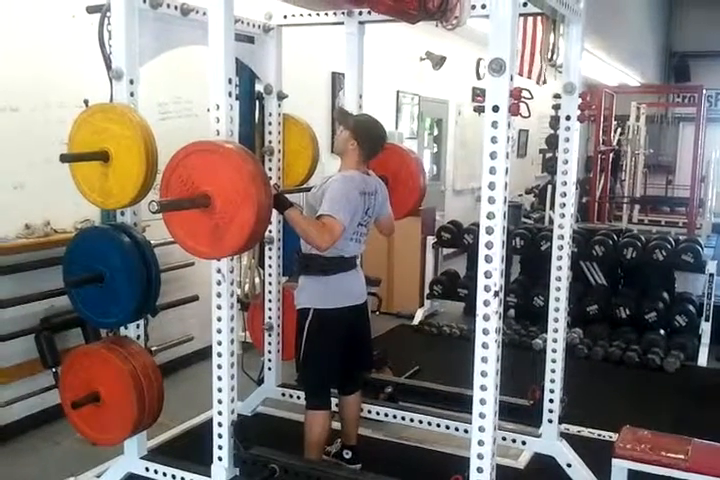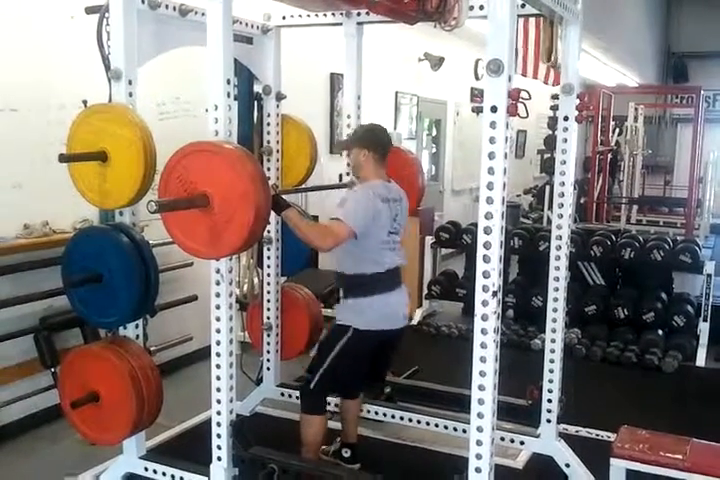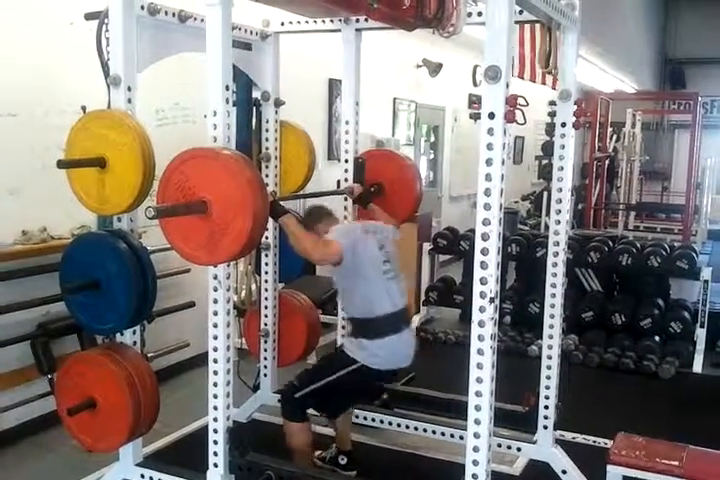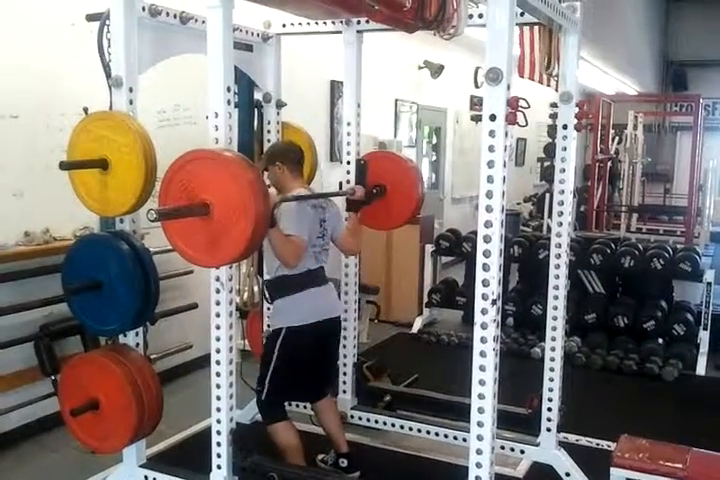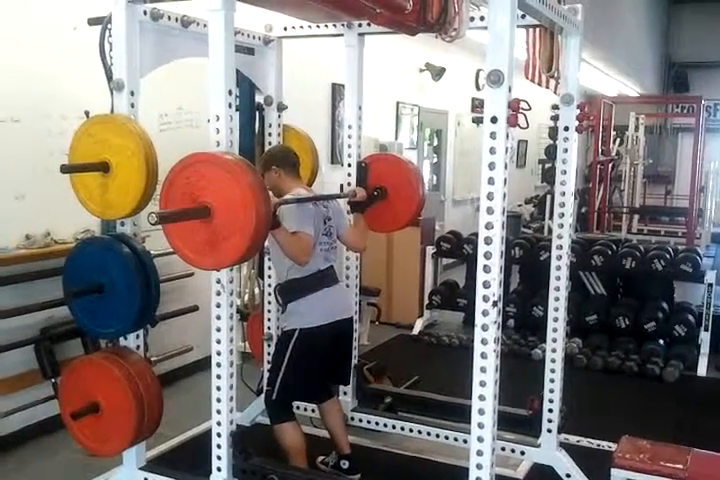
dt=0.5s
person 1, frame 1
left shoulder: (341, 185)
right shoulder: (374, 185)
left elbow: (323, 239)
right elbow: (387, 228)
left wrist: (283, 205)
left hip: (322, 298)
right hip: (351, 293)
left knee: (316, 390)
right knee: (348, 379)
right ankle: (348, 451)
person 1, frame 2
left shoulder: (363, 197)
right shoulder: (396, 193)
left elbow: (325, 239)
left wrist: (280, 206)
left hip: (364, 314)
right hip: (393, 310)
left knee: (313, 390)
right knee: (350, 381)
right ankle: (346, 450)
person 1, frame 3
left shoulder: (346, 233)
right shoulder: (369, 229)
left elbow: (318, 254)
right elbow: (389, 225)
left wrist: (279, 214)
right wrist: (366, 200)
left hip: (375, 351)
right hip: (400, 344)
left knee: (293, 399)
right knee: (335, 388)
right ankle: (340, 458)
person 1, frame 4
left shoulder: (292, 205)
right shoulder: (324, 203)
left elbow: (291, 257)
right elbow: (351, 246)
left wrist: (268, 221)
right wrist: (356, 208)
left hip: (295, 316)
right hip: (326, 309)
left knee: (269, 401)
right knee: (318, 389)
person 1, frame 5
left shoulder: (293, 205)
right shoulder: (324, 201)
left elbow: (302, 254)
right elbow: (358, 242)
left wrist: (272, 222)
right wrist: (359, 207)
left hip: (308, 317)
right hip: (338, 309)
left knee: (277, 400)
right knee: (323, 388)
